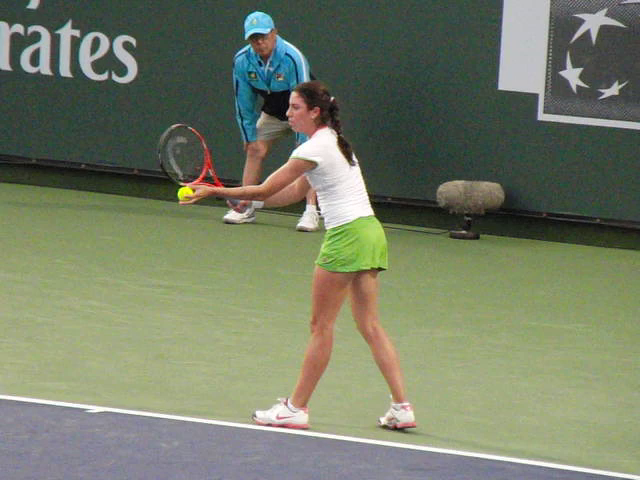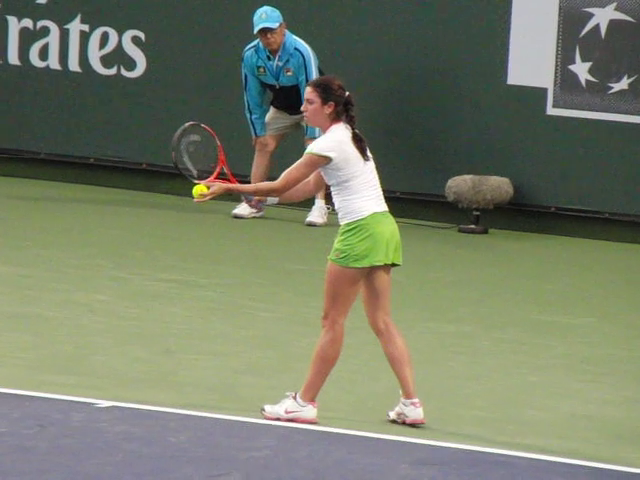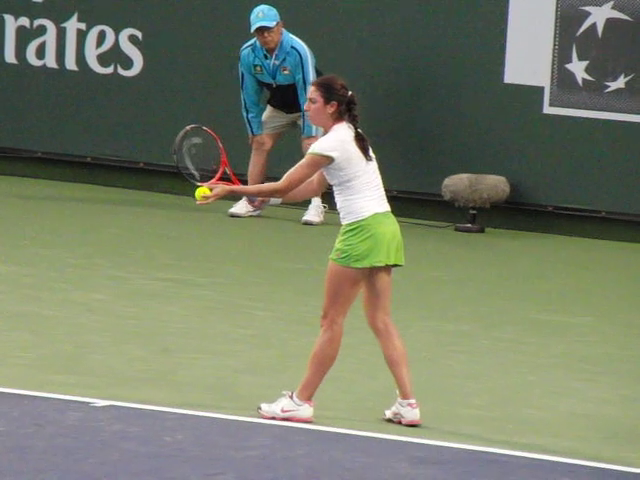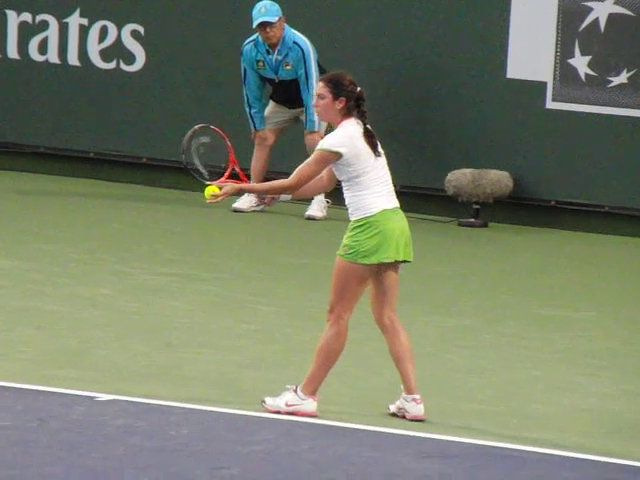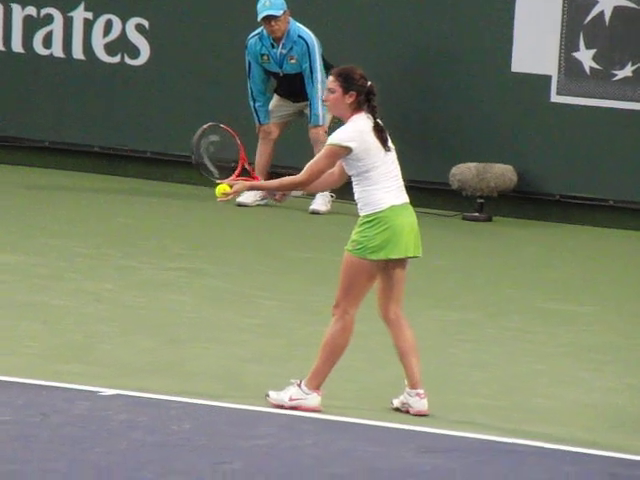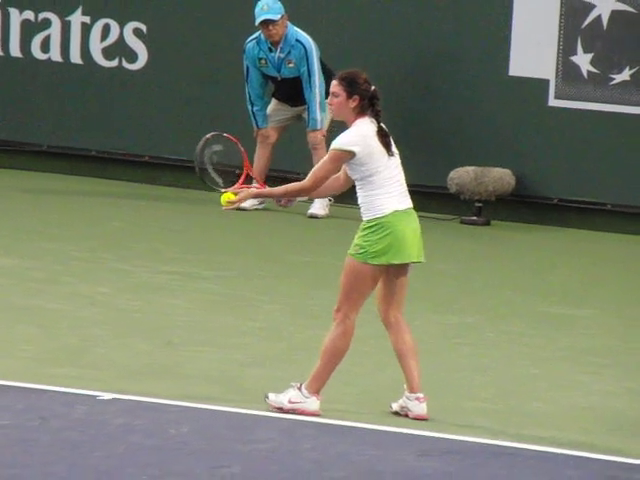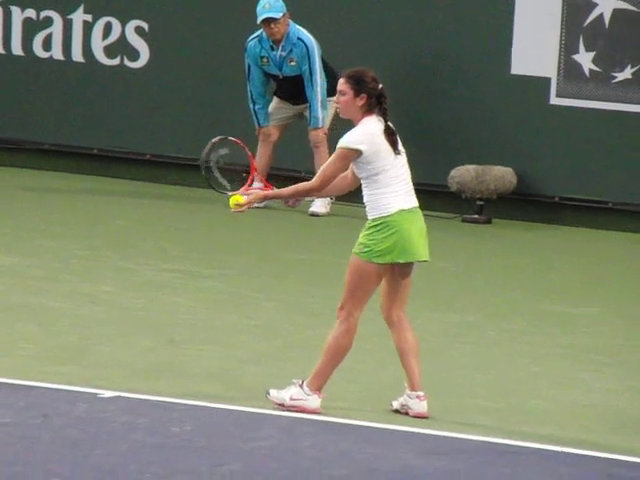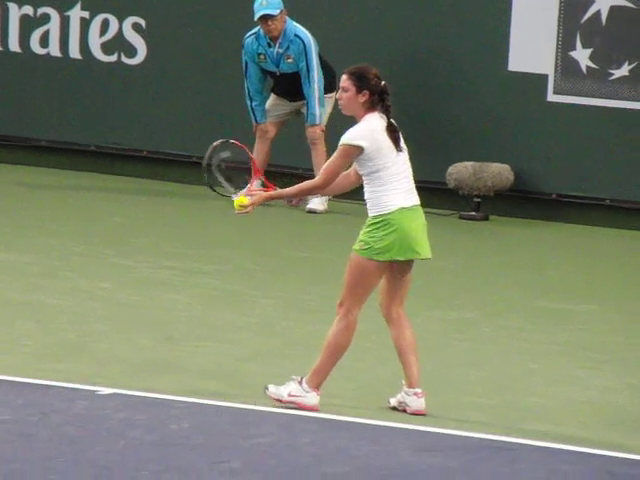
dt=0.2s
person 1, frame 1
left shoulder: (313, 148)
right shoulder: (333, 140)
left elbow: (265, 190)
right elbow: (295, 191)
left wrist: (213, 190)
right wrist: (251, 201)
left hip: (347, 236)
right hip: (369, 232)
left knee: (320, 325)
right knee: (369, 325)
left ankle: (295, 408)
right ankle: (401, 408)
person 1, frame 2
left shoulder: (328, 143)
right shoulder: (348, 135)
left elbow: (280, 186)
right elbow: (311, 186)
left wrist: (227, 187)
right wrist: (268, 197)
left hip: (360, 231)
right hip: (383, 228)
left knee: (332, 320)
right knee: (381, 321)
left ankle: (304, 403)
right ankle: (410, 404)
person 1, frame 3
left shoulder: (330, 144)
right shoulder: (351, 135)
left elbow: (282, 186)
right elbow: (314, 186)
left wrist: (229, 189)
right wrist: (271, 197)
left hip: (362, 232)
right hip: (384, 228)
left knee: (331, 320)
right knee: (380, 321)
left ankle: (300, 401)
right ankle: (407, 404)
person 1, frame 4
left shoulder: (338, 139)
right shoulder: (361, 131)
left elbow: (292, 183)
right elbow: (324, 182)
left wrist: (240, 187)
right wrist: (280, 193)
left hip: (369, 228)
right hip: (392, 223)
left knee: (338, 315)
right knee: (386, 316)
left ankle: (305, 395)
right ankle: (412, 399)
person 1, frame 5
left shoulder: (348, 134)
right shoulder: (371, 125)
left elbow: (303, 179)
right elbow: (336, 176)
left wrist: (251, 185)
right wrist: (288, 188)
left hip: (379, 223)
right hip: (402, 219)
left knee: (343, 310)
right knee: (392, 311)
left ankle: (309, 390)
right ankle: (415, 394)
person 1, frame 6
left shoulder: (351, 138)
right shoulder: (375, 129)
left elbow: (308, 185)
right elbow: (341, 181)
left wrist: (256, 192)
right wrist: (296, 194)
left hip: (381, 228)
right hip: (405, 223)
left knee: (344, 314)
right knee: (392, 315)
left ankle: (308, 394)
right ankle: (415, 398)
person 1, frame 7
left shoulder: (358, 137)
right shoulder: (382, 128)
left elbow: (316, 184)
right elbow: (349, 180)
left wrist: (264, 194)
right wrist: (303, 194)
left hip: (386, 227)
right hip: (410, 222)
left knee: (347, 313)
right knee: (395, 313)
left ankle: (310, 391)
right ankle: (416, 396)
person 1, frame 8
left shoulder: (359, 134)
right shoulder: (385, 125)
left elbow: (320, 182)
right elbow: (352, 177)
left wrist: (268, 196)
right wrist: (305, 193)
left hip: (387, 224)
right hip: (410, 220)
left knee: (347, 309)
right knee: (393, 310)
left ankle: (308, 388)
right ankle: (413, 393)
person 2, frame 1
left shoulder: (292, 58)
right shoulder: (242, 61)
right elbow: (244, 102)
left wrist: (305, 139)
right wrist: (249, 136)
right hip: (272, 112)
right knee: (254, 151)
left ankle: (311, 212)
right ankle: (245, 207)
person 2, frame 2
left shoulder: (301, 52)
right shoulder: (250, 55)
right elbow: (252, 96)
left wrist: (313, 133)
right wrist: (258, 131)
right hip: (281, 107)
right knee: (263, 146)
left ankle: (320, 206)
right ankle: (254, 202)
person 2, frame 3
left shoulder: (298, 51)
right shoulder: (247, 54)
left elbow: (309, 92)
right elbow: (250, 94)
left wrist: (310, 133)
right wrist: (255, 130)
right hip: (278, 105)
left knee: (310, 147)
right knee: (259, 145)
left ankle: (316, 205)
right ankle: (250, 201)
person 2, frame 4
left shoulder: (300, 46)
right shoulder: (250, 49)
left elbow: (311, 88)
right elbow: (252, 90)
left wrist: (313, 127)
right wrist: (257, 125)
left hip: (312, 99)
right hip: (280, 101)
left knee: (312, 142)
right knee: (262, 139)
left ankle: (319, 201)
right ankle: (254, 195)
person 2, frame 5
left shoulder: (305, 40)
right shoulder: (254, 43)
left elbow: (316, 82)
right elbow: (256, 83)
left wrist: (317, 121)
right wrist: (262, 119)
left hip: (317, 93)
right hip: (285, 94)
left knee: (317, 136)
right knee: (266, 133)
left ankle: (323, 195)
right ankle: (258, 190)
person 2, frame 6
left shoulder: (303, 44)
right shoulder: (252, 47)
left elbow: (314, 86)
right elbow: (254, 88)
left wrist: (316, 126)
right wrist: (260, 123)
left hip: (316, 95)
right hip: (283, 98)
left knee: (316, 141)
right knee: (264, 137)
left ankle: (322, 199)
person 2, frame 7
left shoulder: (304, 42)
right shoulder: (254, 45)
left elbow: (316, 84)
right elbow: (256, 86)
left wrist: (317, 124)
right wrist: (261, 121)
left hip: (320, 94)
right hip: (285, 96)
left knee: (317, 138)
right knee: (266, 136)
left ankle: (323, 196)
right ankle: (257, 189)
person 2, frame 8
left shoulder: (302, 39)
right shoulder: (251, 42)
left elbow: (313, 81)
right elbow: (253, 83)
left wrist: (315, 120)
right wrist: (259, 118)
left hip: (317, 90)
right hip: (282, 93)
left knee: (314, 136)
right knee: (263, 133)
left ankle: (320, 194)
